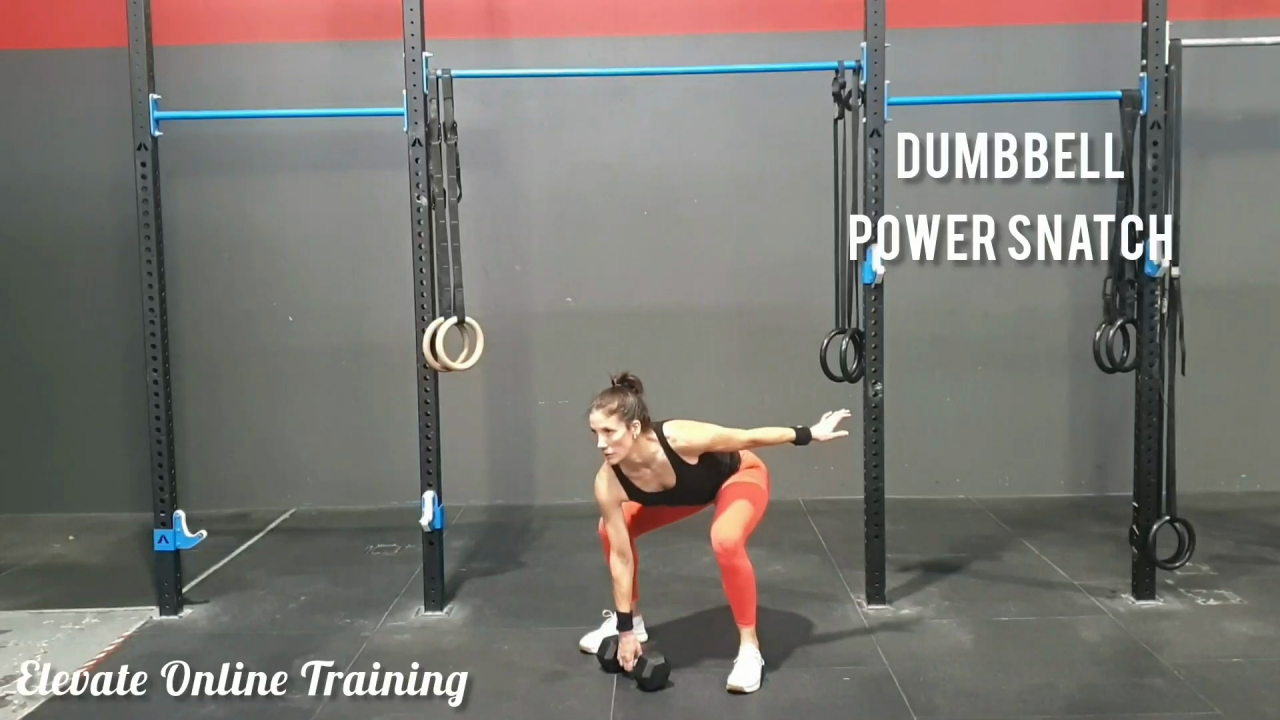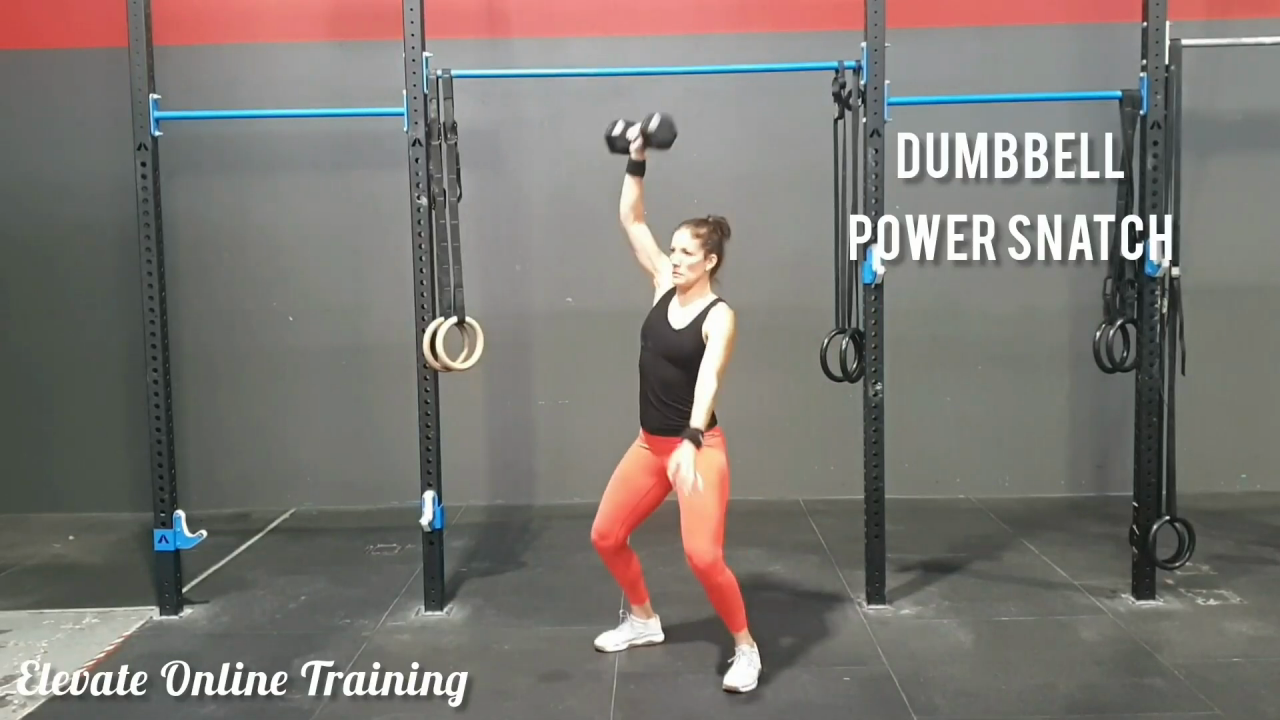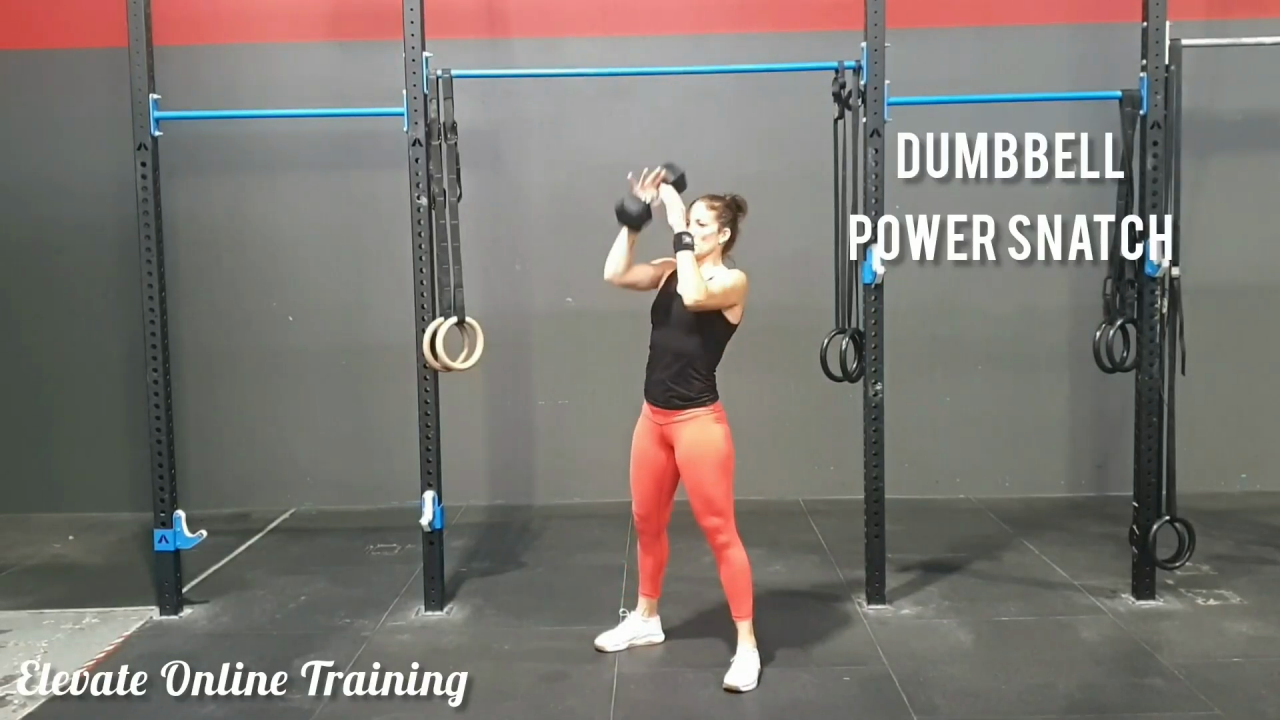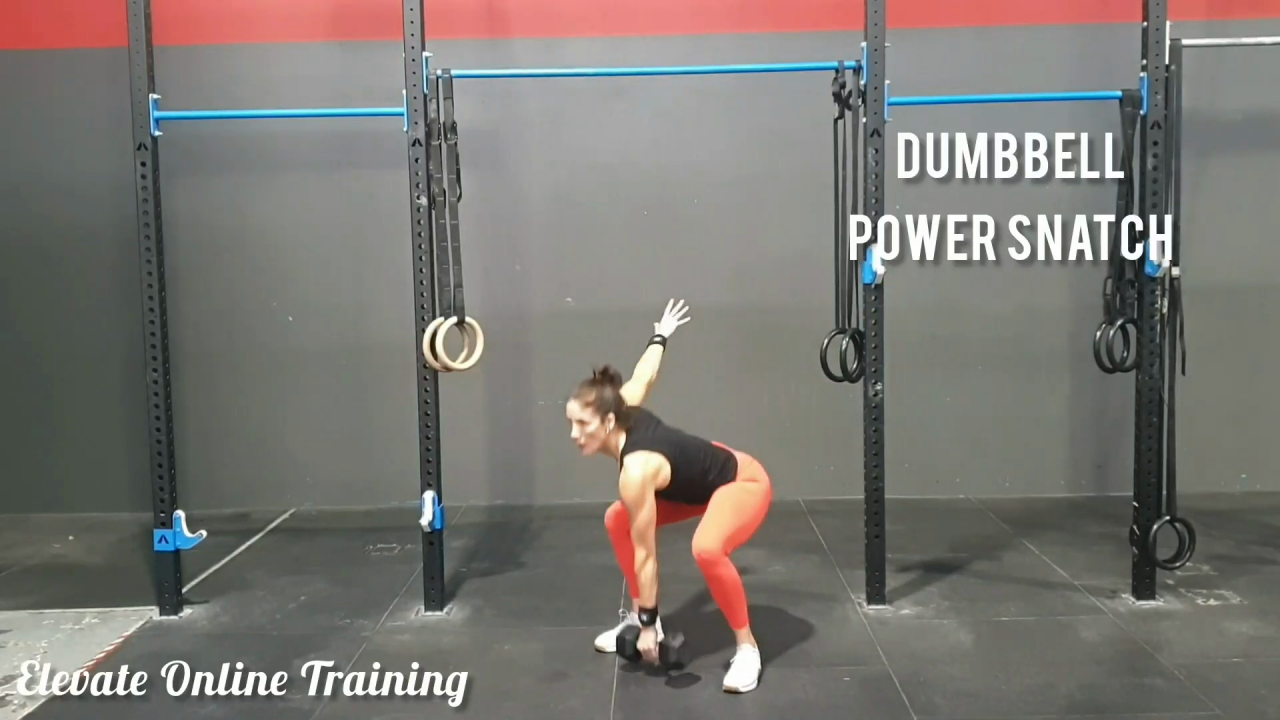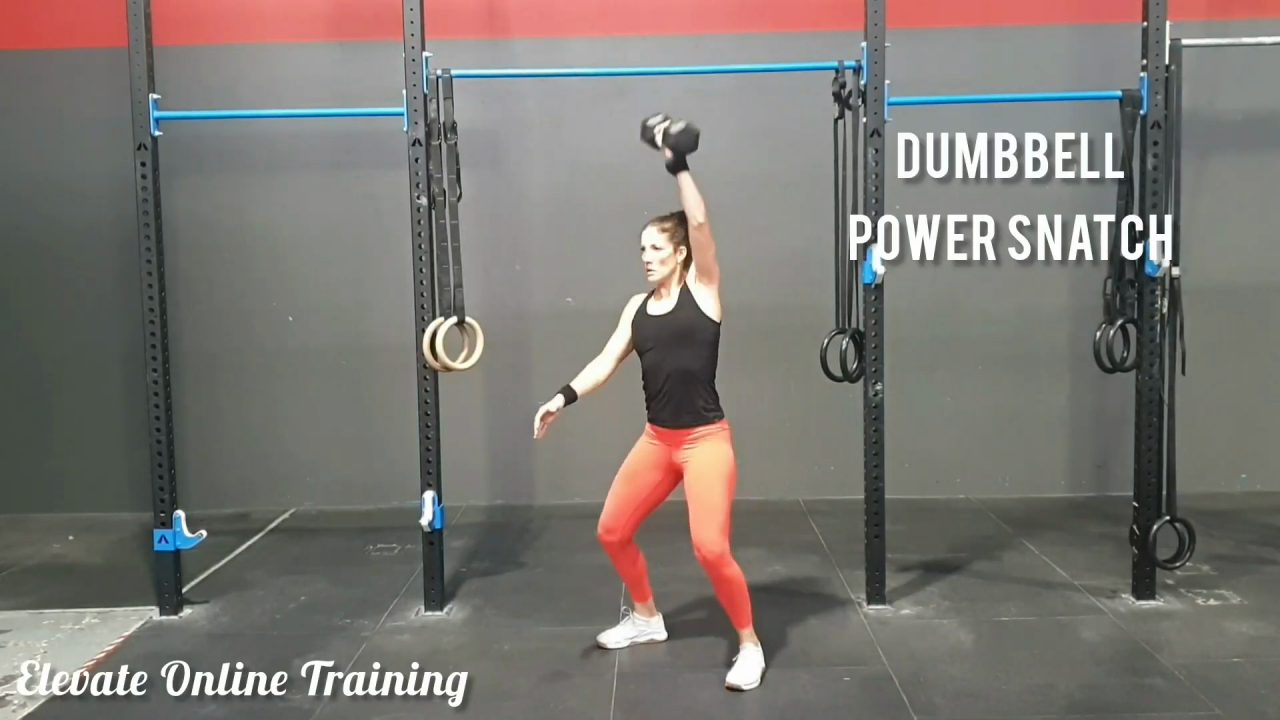
dt=1s
person 1, frame 1
left shoulder: (680, 439)
right shoulder: (608, 482)
left elbow: (748, 438)
right elbow: (622, 553)
left wrist: (807, 434)
right wrist: (626, 627)
left hip: (741, 475)
right hip: (691, 492)
left knee: (726, 540)
right knee: (610, 531)
left ankle: (750, 647)
right ankle: (626, 618)
person 1, frame 2
left shoulder: (719, 318)
right shoulder: (665, 286)
left elbow: (707, 386)
right elbow: (631, 221)
left wrist: (692, 445)
right wrist: (635, 164)
left hip: (696, 448)
right hip: (648, 446)
left knee: (702, 556)
right knee: (606, 538)
left ankle: (746, 649)
right ankle: (643, 621)
person 1, frame 3
left shoulder: (732, 284)
right shoulder: (671, 270)
left elbow: (694, 296)
right elbow: (615, 275)
left wrist: (680, 231)
left hip: (699, 421)
right hip: (653, 417)
left knee: (719, 532)
right knee: (647, 522)
left ankle: (747, 647)
right ankle: (646, 619)
person 1, frame 4
left shoulder: (636, 470)
right shoulder: (624, 408)
left elbow: (645, 554)
right elbow: (646, 374)
left wrist: (649, 626)
right wrist: (661, 335)
left hip: (744, 484)
right hip: (712, 468)
left knee: (708, 549)
right knee: (616, 521)
left ankle: (747, 648)
right ankle: (634, 613)
person 1, frame 5
left shoulder: (702, 290)
right shoulder: (638, 306)
left elbow: (699, 223)
right elbow: (607, 360)
left wrist: (677, 165)
right wrist: (563, 398)
left hip: (705, 440)
right hip: (656, 440)
left knee: (711, 550)
right knee: (613, 531)
left ankle: (751, 648)
right ankle: (645, 618)
